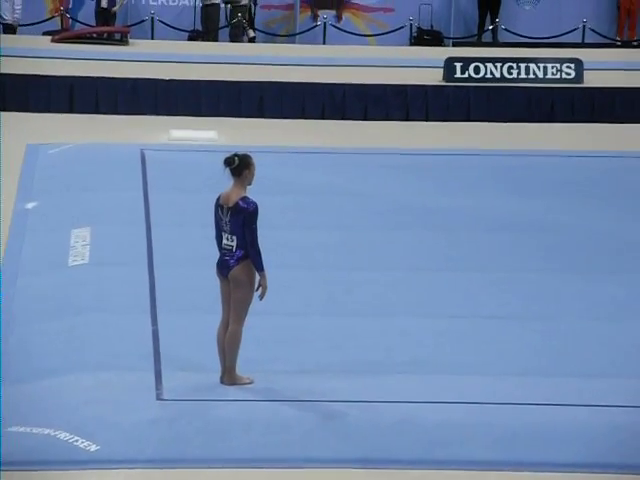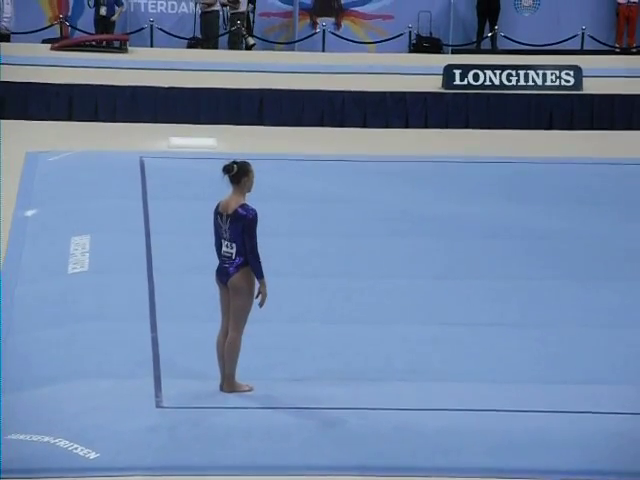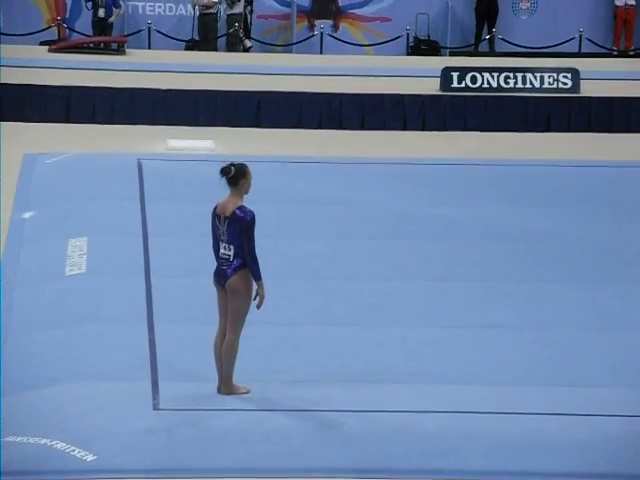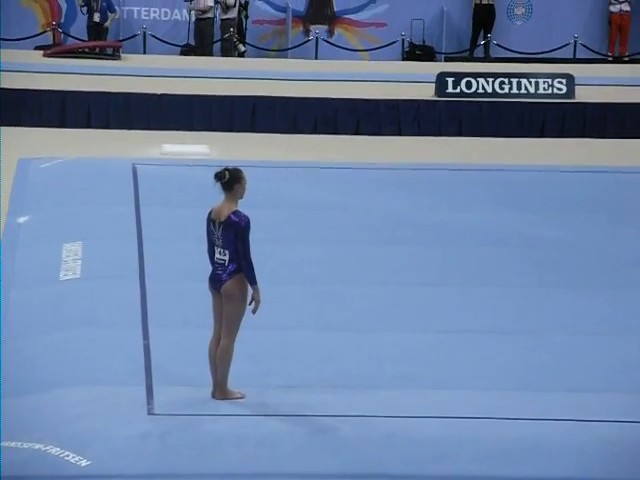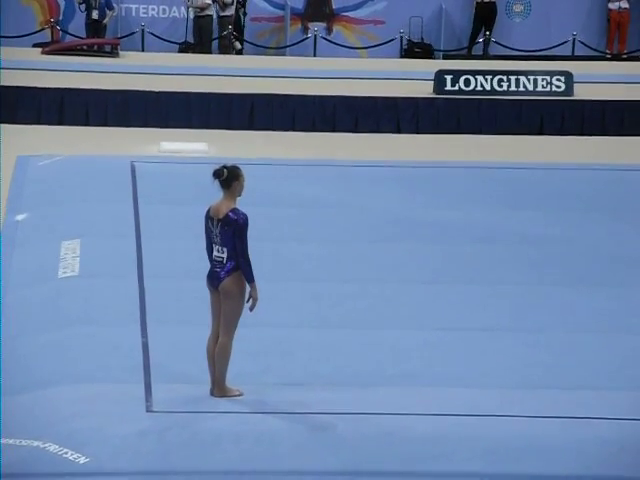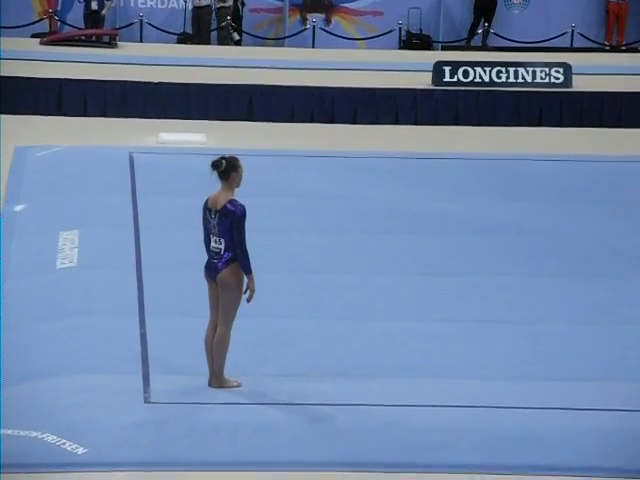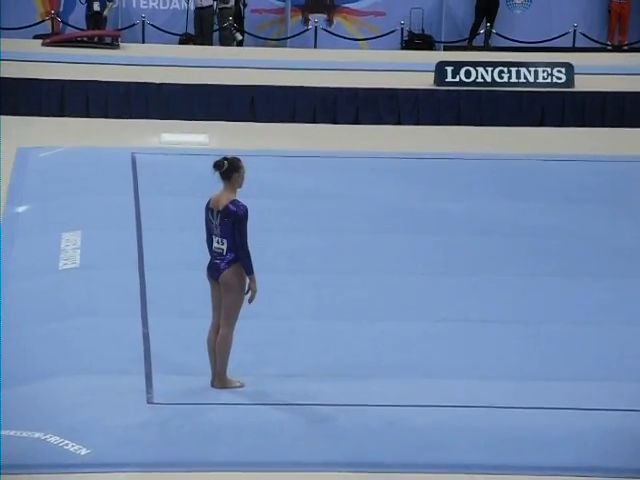
dt=0.3s
person 1, frame 1
left shoulder: (220, 199)
right shoulder: (249, 205)
left elbow: (218, 236)
right elbow: (252, 244)
right wrist: (262, 275)
left hip: (223, 263)
right hip: (241, 267)
left knee: (225, 319)
right knee: (236, 323)
left ankle: (225, 371)
right ankle: (231, 374)
person 1, frame 2
left shoulder: (219, 207)
right shoulder: (248, 213)
left elbow: (217, 243)
right elbow: (252, 251)
right wrist: (262, 282)
left hip: (222, 271)
right hip: (240, 275)
left knee: (225, 327)
right knee: (235, 330)
left ankle: (224, 379)
right ankle: (230, 382)
person 1, frame 3
left shoulder: (217, 209)
right shoulder: (246, 215)
left elbow: (215, 246)
right elbow: (250, 252)
right wrist: (260, 284)
left hip: (220, 273)
right hip: (238, 276)
left knee: (222, 329)
right knee: (233, 332)
left ankle: (222, 382)
right ankle: (227, 384)
person 1, frame 4
left shoulder: (211, 214)
right shoulder: (240, 219)
left elbow: (210, 250)
right elbow: (245, 257)
right wrist: (255, 288)
left hip: (215, 277)
right hip: (233, 281)
left knee: (217, 334)
right knee: (228, 337)
left ankle: (216, 386)
right ankle: (222, 389)
person 1, frame 5
left shoulder: (210, 211)
right shoulder: (238, 217)
left elbow: (209, 247)
right elbow: (242, 255)
right wrist: (253, 286)
left hip: (213, 275)
right hip: (231, 279)
left knee: (215, 331)
right knee: (226, 335)
left ankle: (214, 384)
right ankle: (220, 387)
person 1, frame 6
left shoulder: (208, 202)
right shoulder: (236, 208)
left elbow: (206, 239)
right elbow: (240, 246)
right wrist: (250, 278)
left hip: (211, 266)
right hip: (229, 270)
left knee: (213, 322)
right knee: (224, 326)
left ankle: (213, 375)
right ankle: (218, 378)
person 1, frame 7
left shoulder: (210, 203)
right shoulder: (238, 208)
left elbow: (209, 239)
right elbow: (242, 247)
right wrist: (252, 278)
left hip: (214, 267)
right hip: (231, 270)
left knee: (216, 323)
right knee: (227, 326)
left ankle: (215, 375)
right ankle: (221, 378)
